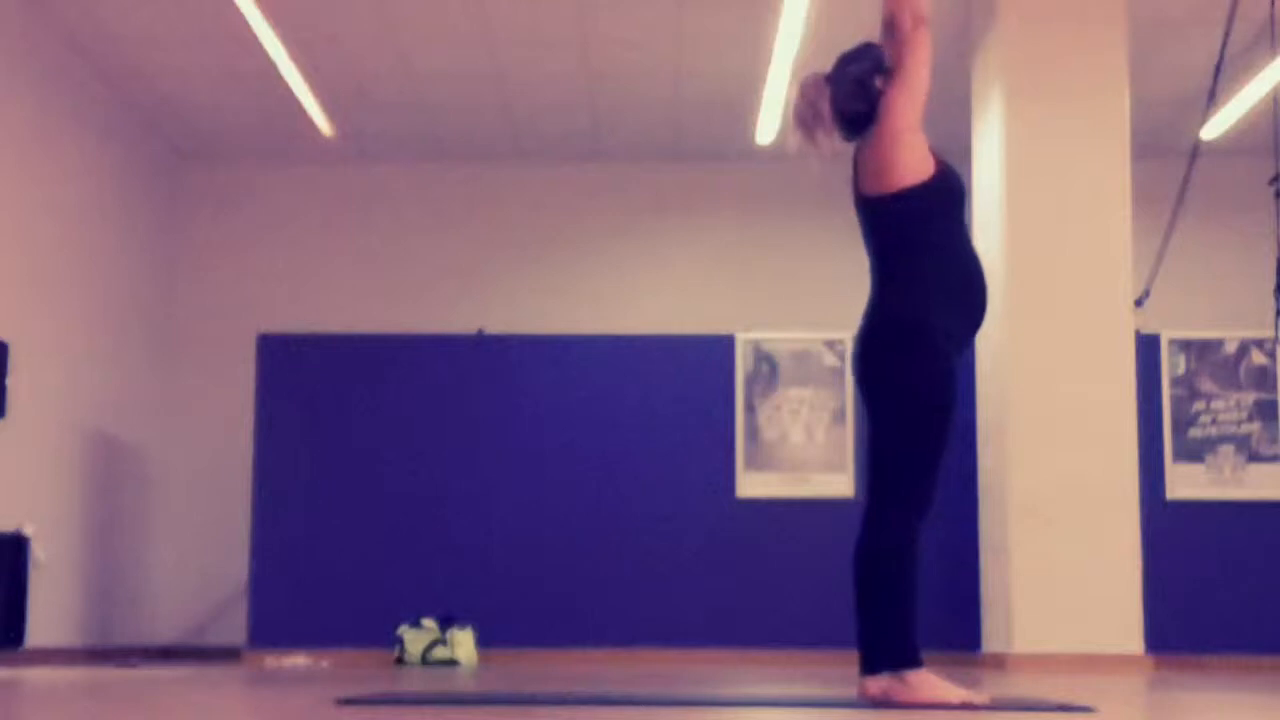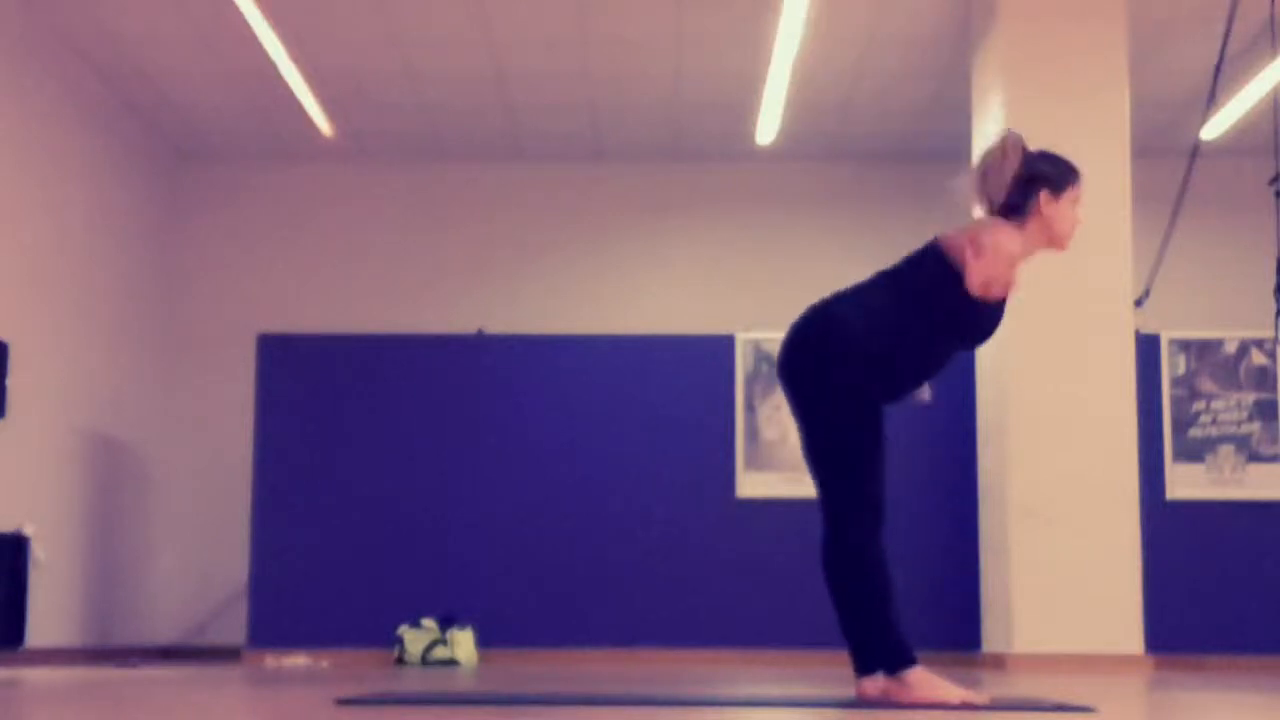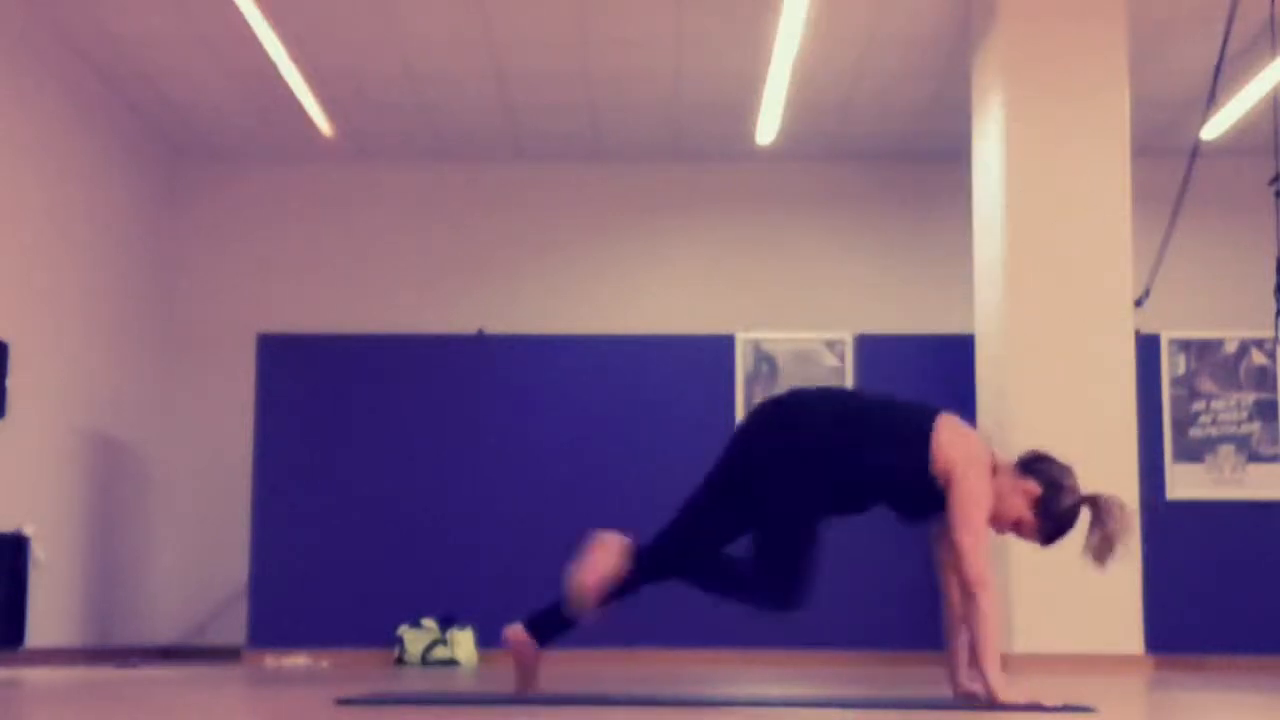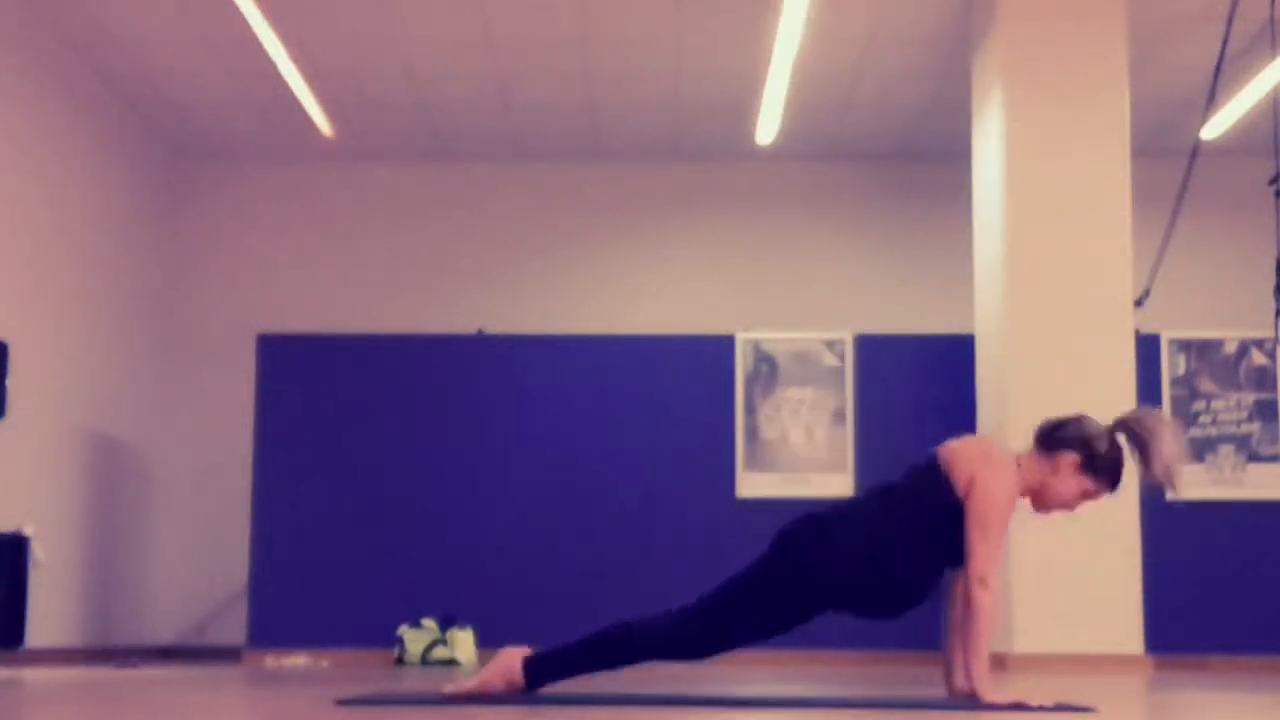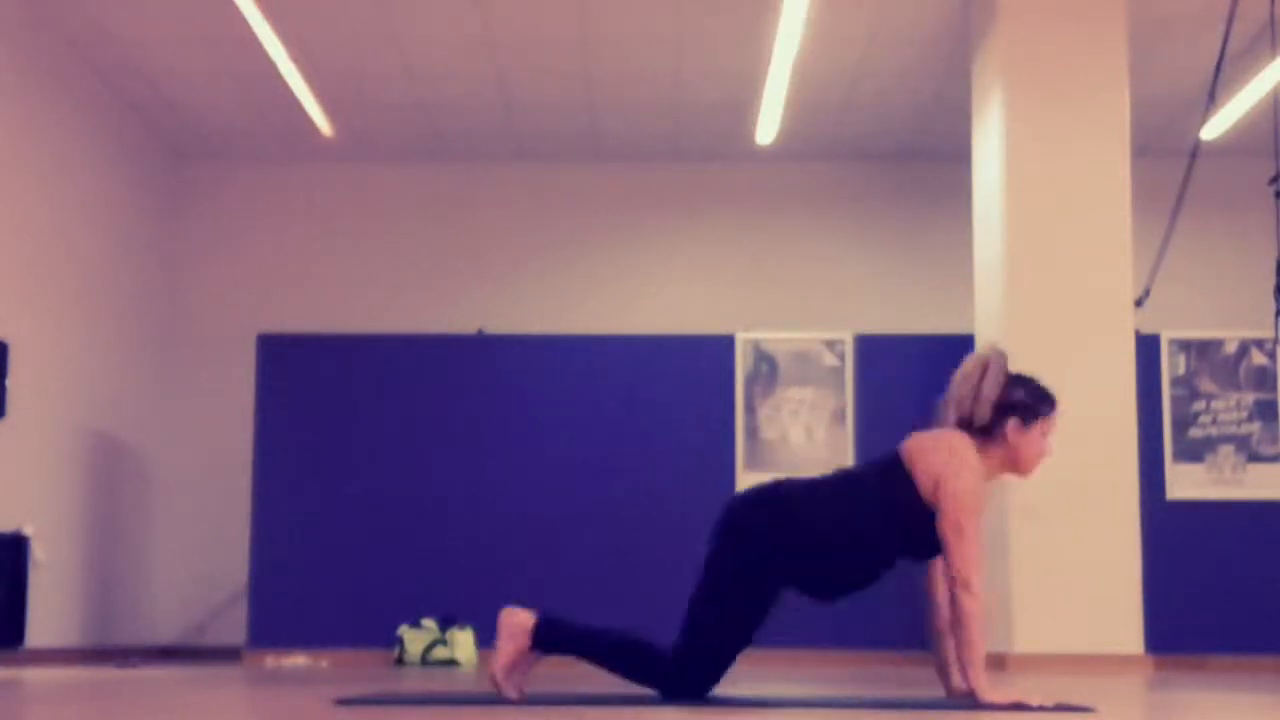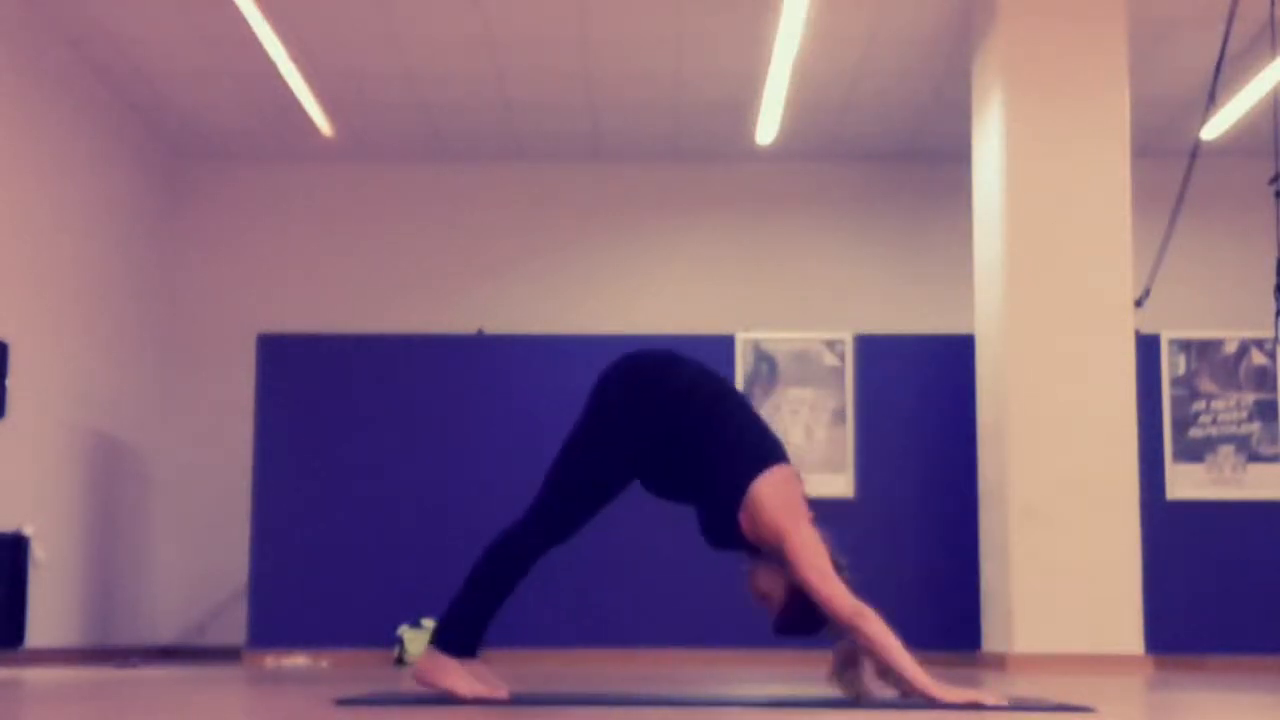
dt=0.4s
person 1, frame 1
left shoulder: (893, 154)
right shoulder: (891, 144)
left hip: (909, 350)
right hip: (911, 349)
left knee: (895, 509)
right knee: (899, 508)
left ankle: (883, 667)
right ankle: (898, 670)
person 1, frame 2
left shoulder: (988, 254)
right shoulder: (1003, 245)
right elbow: (980, 272)
left hip: (828, 355)
right hip: (837, 357)
left knee: (852, 512)
right knee: (854, 513)
left ankle: (877, 667)
right ankle: (896, 670)
person 1, frame 3
left shoulder: (966, 473)
right shoulder: (973, 471)
left elbow: (955, 582)
right elbow: (974, 580)
left wrist: (962, 671)
right wrist: (994, 682)
left hip: (793, 440)
right hip: (791, 440)
left knee: (679, 552)
right knee: (779, 585)
left ankle: (533, 632)
right ankle: (626, 556)
person 1, frame 4
left shoulder: (988, 474)
right shoulder: (993, 469)
left elbow: (966, 581)
right elbow: (978, 581)
left wrist: (956, 673)
right wrist: (977, 683)
left hip: (823, 556)
right hip: (821, 559)
left knee: (688, 632)
right knee: (689, 635)
left ankle: (535, 664)
right ankle: (531, 668)
person 1, frame 5
left shoulder: (946, 453)
right shoulder: (957, 459)
left elbow: (940, 579)
right elbow: (965, 580)
left wrist: (955, 675)
right wrist: (978, 684)
left hip: (766, 528)
right hip: (767, 540)
left knee: (685, 676)
right knee: (687, 677)
left ankle: (536, 630)
right ankle: (534, 631)
person 1, frame 6
left shoulder: (787, 523)
right shoulder: (782, 529)
left elbow: (853, 614)
right elbow: (855, 616)
left wrist: (913, 680)
right wrist: (932, 688)
left hip: (662, 402)
right hip: (645, 396)
left knee: (551, 527)
right knee: (544, 526)
left ankle: (456, 651)
right ankle: (444, 655)
